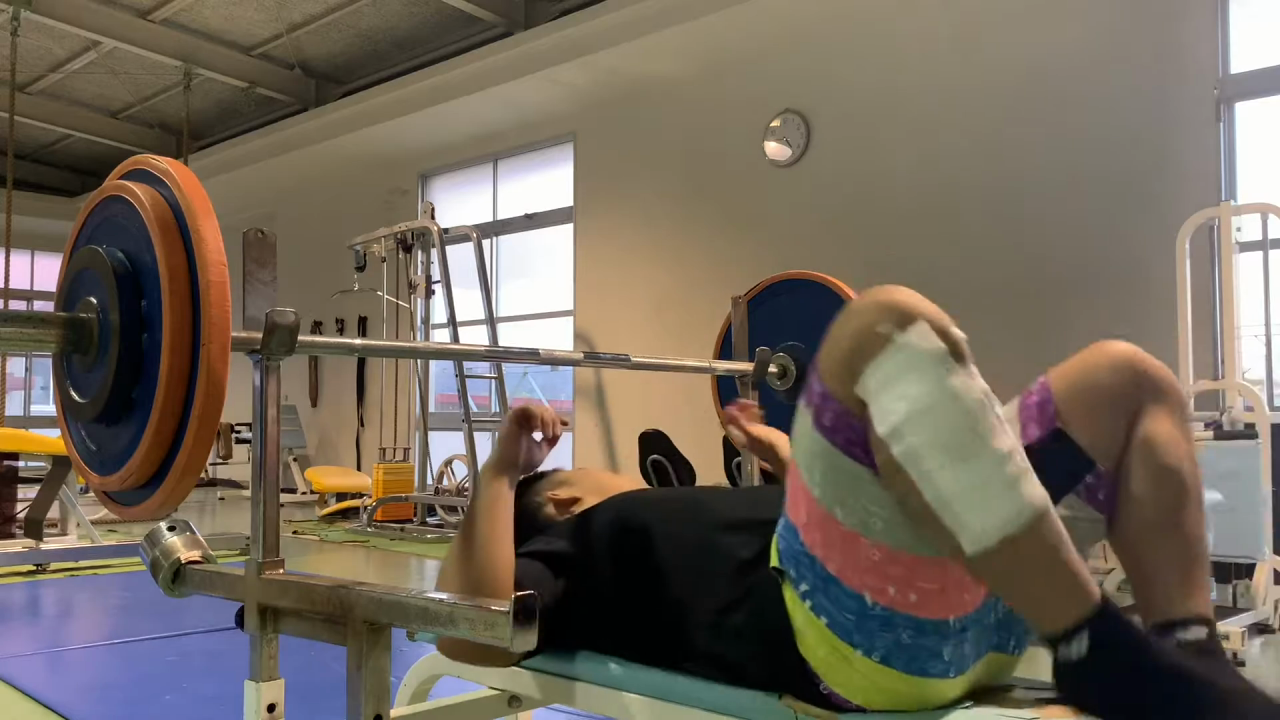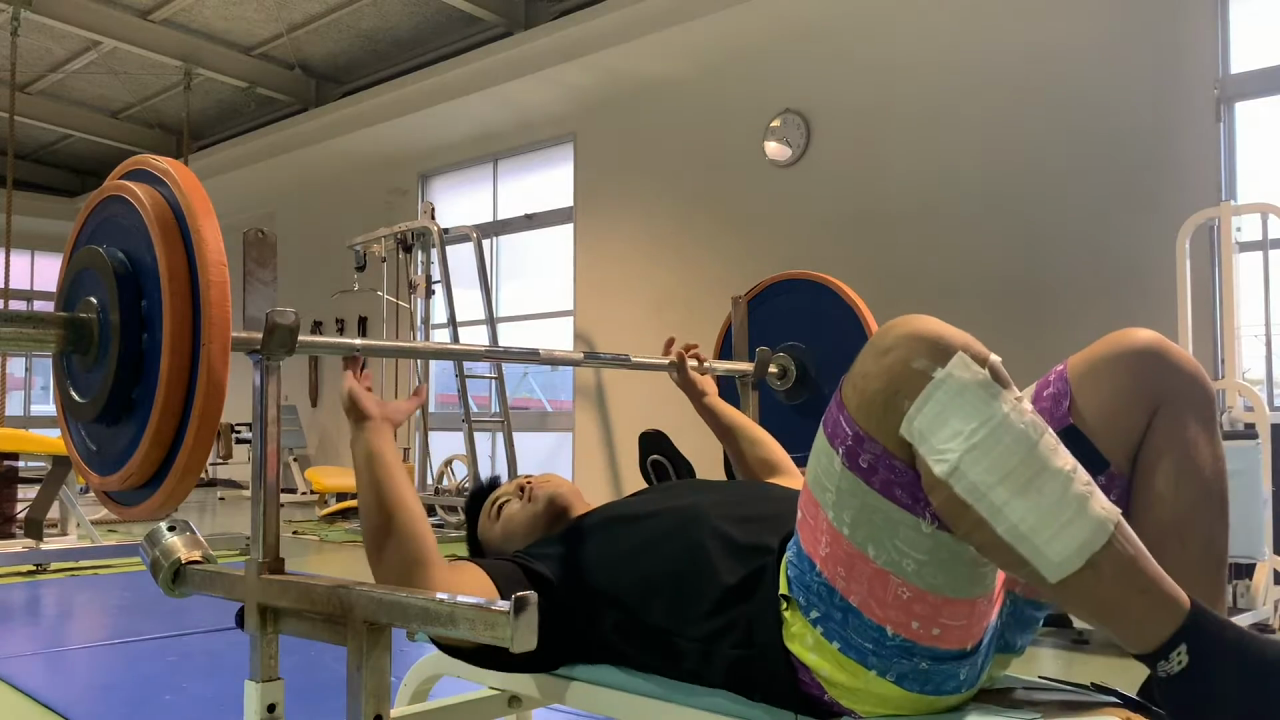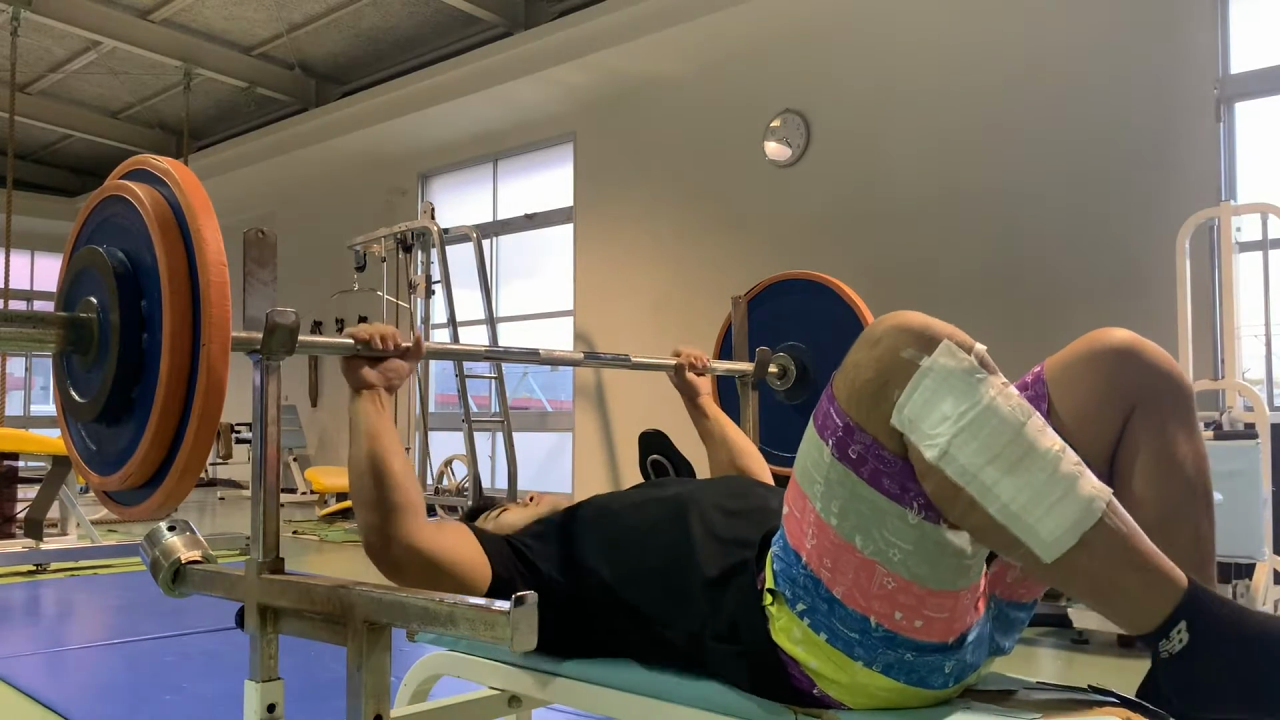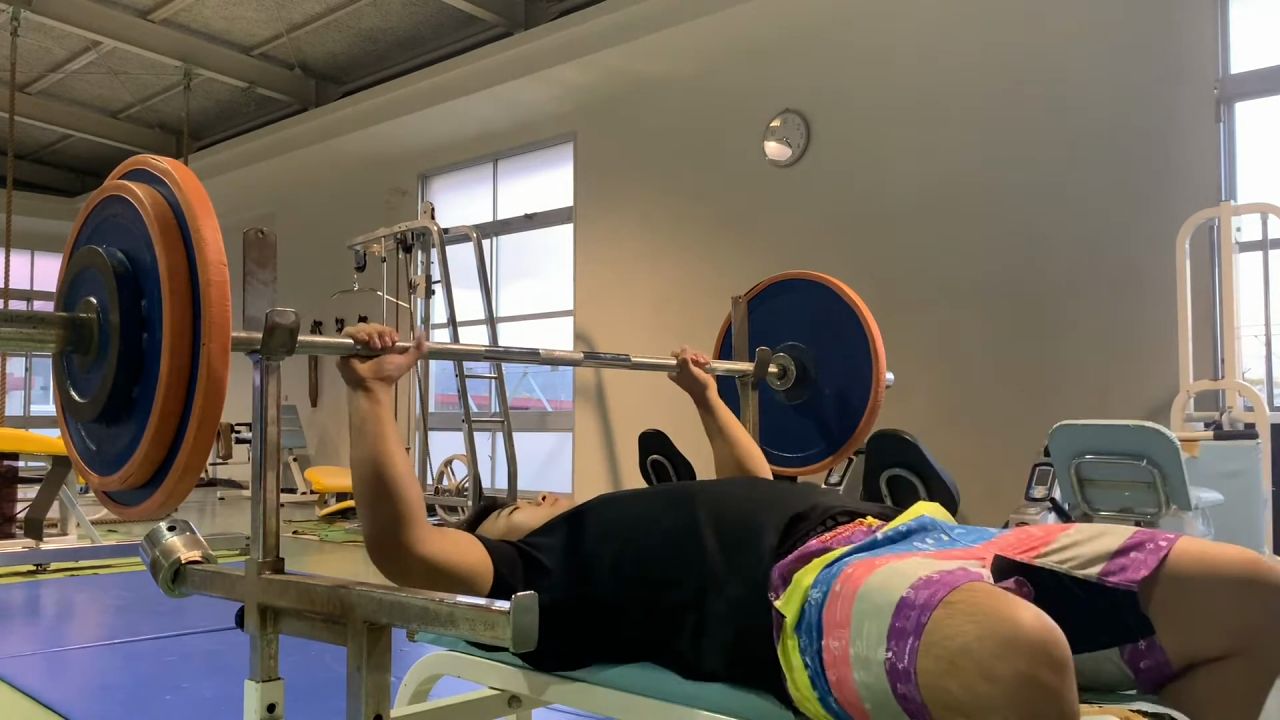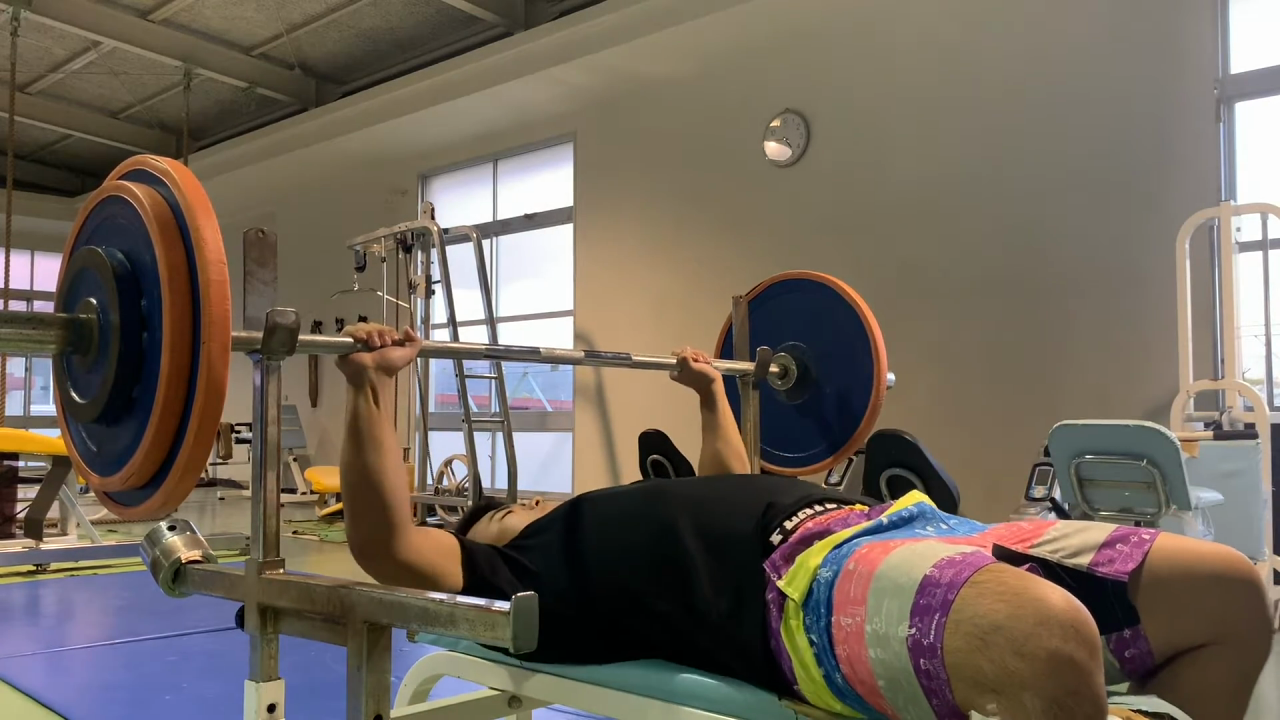
dt=1s
person 1, frame 1
left shoulder: (661, 525)
right shoulder: (570, 555)
right elbow: (471, 630)
left wrist: (774, 447)
right wrist: (499, 472)
left hip: (963, 613)
right hip: (864, 627)
left knee: (1126, 376)
right knee: (887, 323)
right ankle: (1099, 650)
person 1, frame 2
left shoulder: (663, 522)
right shoulder: (547, 580)
left elbow: (783, 481)
right elbow: (417, 588)
left wrist: (709, 403)
right wrist: (373, 433)
left hip: (965, 592)
right hip: (845, 629)
left knee: (1148, 370)
right knee: (917, 354)
person 1, frame 3
left shoulder: (634, 536)
right shoulder: (530, 573)
left elbow: (755, 494)
right elbow: (399, 540)
left wrist: (701, 403)
right wrist: (372, 394)
left hip: (950, 596)
right hip: (832, 620)
left knee: (1125, 369)
right knee: (906, 348)
right ankle: (1195, 637)
person 1, frame 4
left shoulder: (633, 535)
right shoulder: (534, 576)
left elbow: (752, 502)
right elbow: (403, 546)
left wrist: (708, 398)
right wrist: (371, 391)
right hip: (812, 592)
person 1, frame 5
left shoulder: (615, 536)
right shoulder: (517, 579)
right elbow: (385, 543)
left wrist: (712, 394)
right wrist: (370, 385)
right hip: (804, 580)
right knee: (1053, 642)
